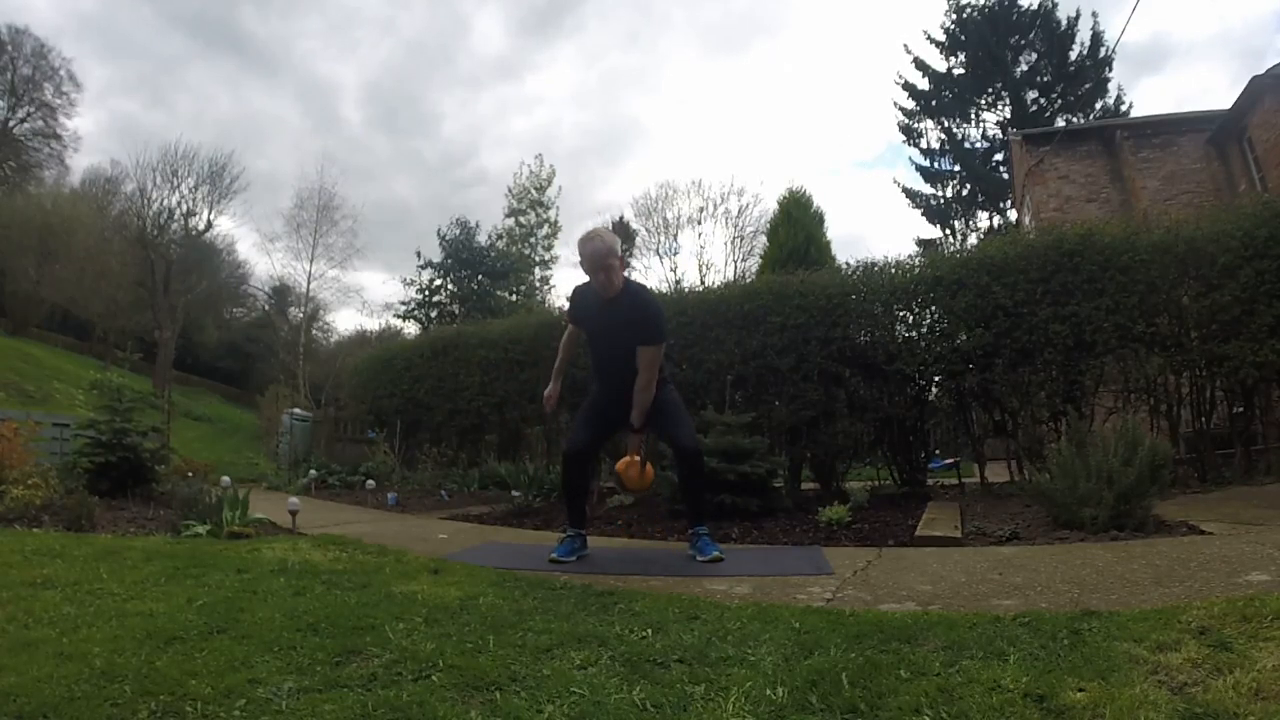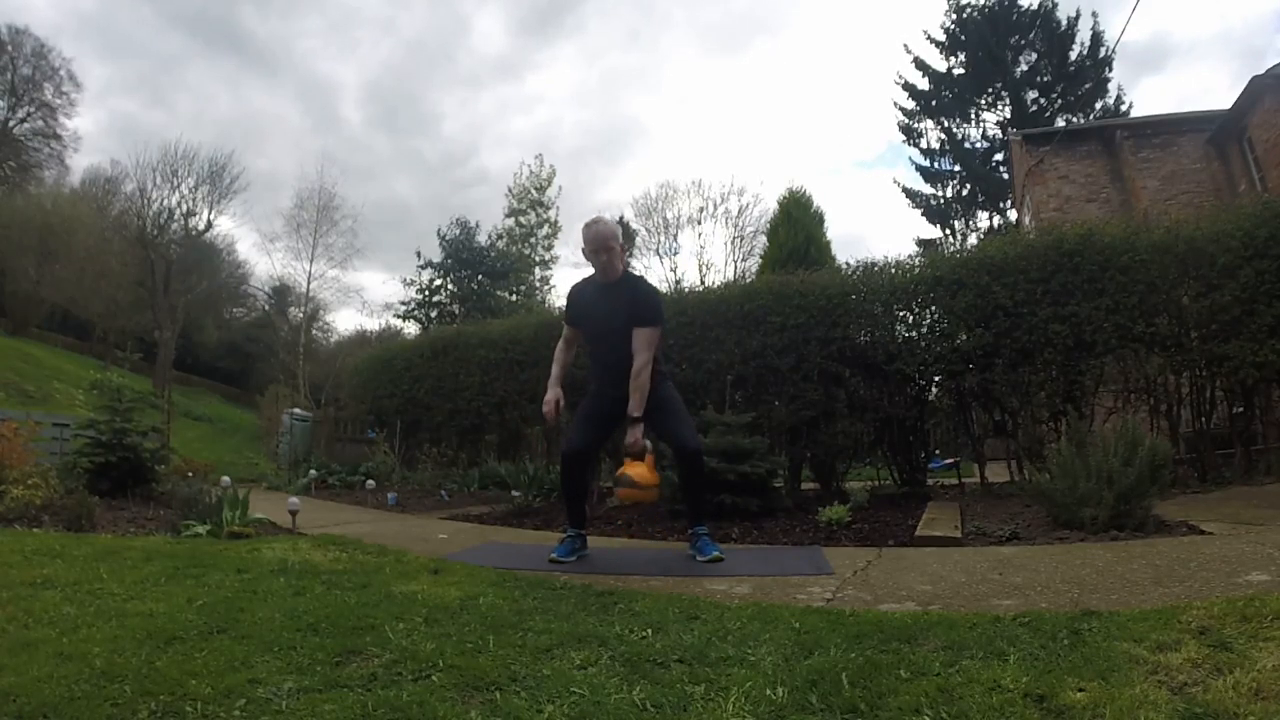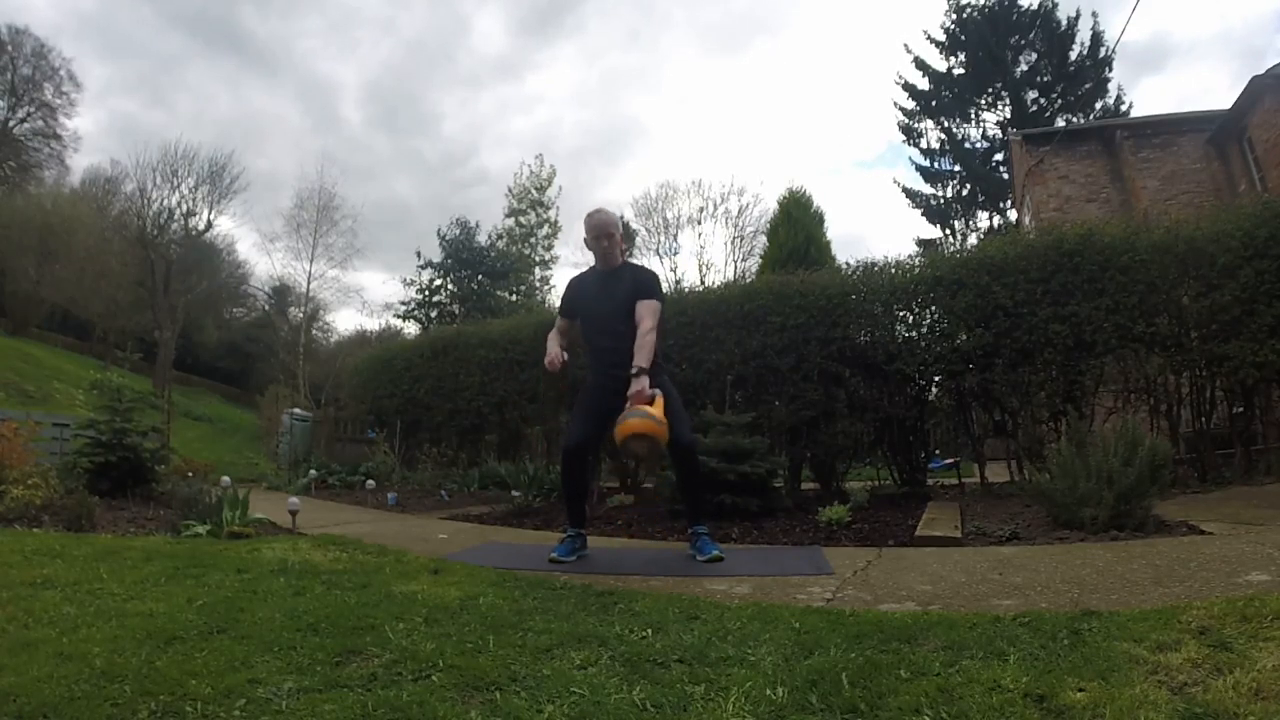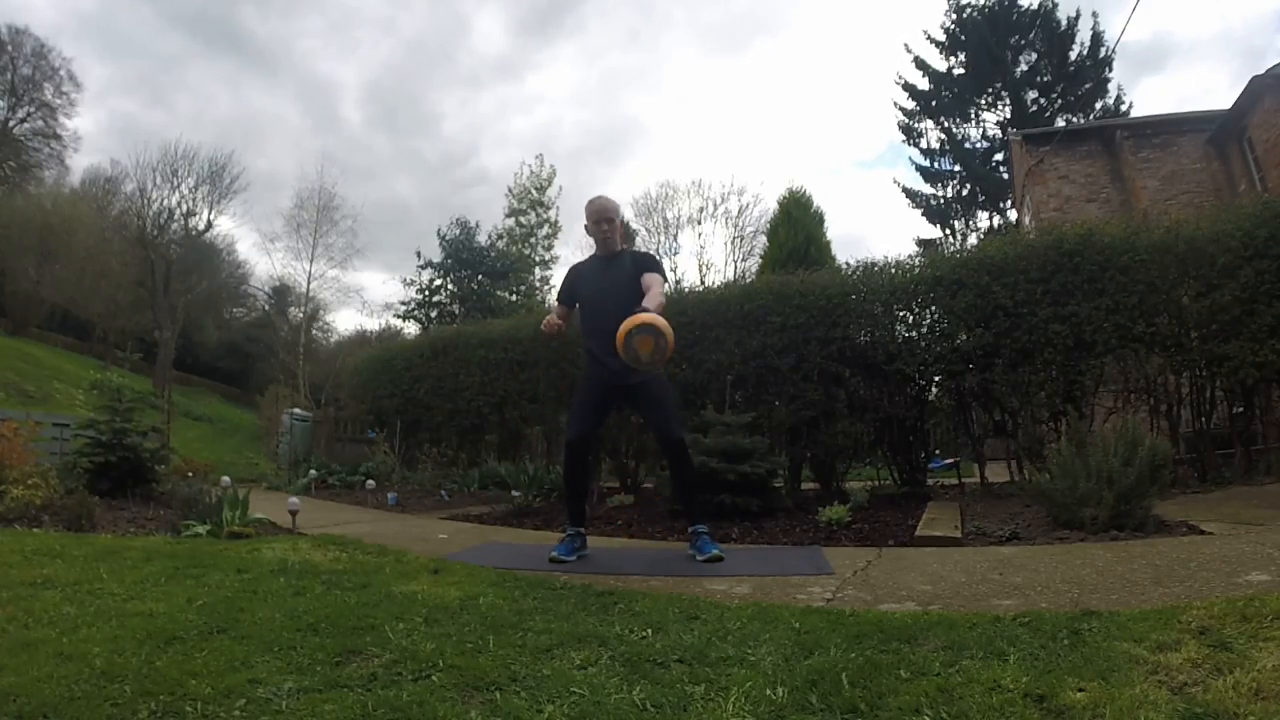
dt=0.1s
person 1, frame 1
left shoulder: (645, 304)
right shoulder: (581, 297)
left elbow: (647, 376)
right elbow: (571, 335)
left wrist: (637, 429)
right wrist: (555, 381)
left hip: (653, 392)
right hip: (606, 393)
left knee: (689, 449)
right knee: (574, 452)
left ankle: (698, 532)
right ankle: (575, 534)
person 1, frame 2
left shoulder: (643, 293)
right shoulder: (580, 294)
left elbow: (643, 361)
right elbow: (568, 342)
left wrist: (636, 422)
right wrist: (553, 387)
left hip: (650, 388)
right hip: (604, 391)
left knee: (689, 448)
right knee: (573, 453)
left ankle: (698, 533)
right ankle: (576, 534)
person 1, frame 3
left shoulder: (643, 279)
right shoulder: (578, 287)
left elbow: (647, 328)
right elbow: (559, 331)
left wrist: (641, 374)
right wrist: (553, 349)
left hip: (646, 379)
right hip: (600, 385)
left knee: (684, 444)
right knee: (573, 449)
left ankle: (698, 532)
right ankle: (576, 534)
person 1, frame 4
left shoulder: (641, 260)
right shoulder: (578, 272)
left elbow: (656, 290)
right elbow: (560, 313)
left wrist: (648, 310)
right wrist: (552, 323)
left hip: (642, 373)
right hip: (597, 375)
left knee: (674, 443)
right knee: (575, 444)
left ankle: (697, 531)
right ankle: (575, 533)
